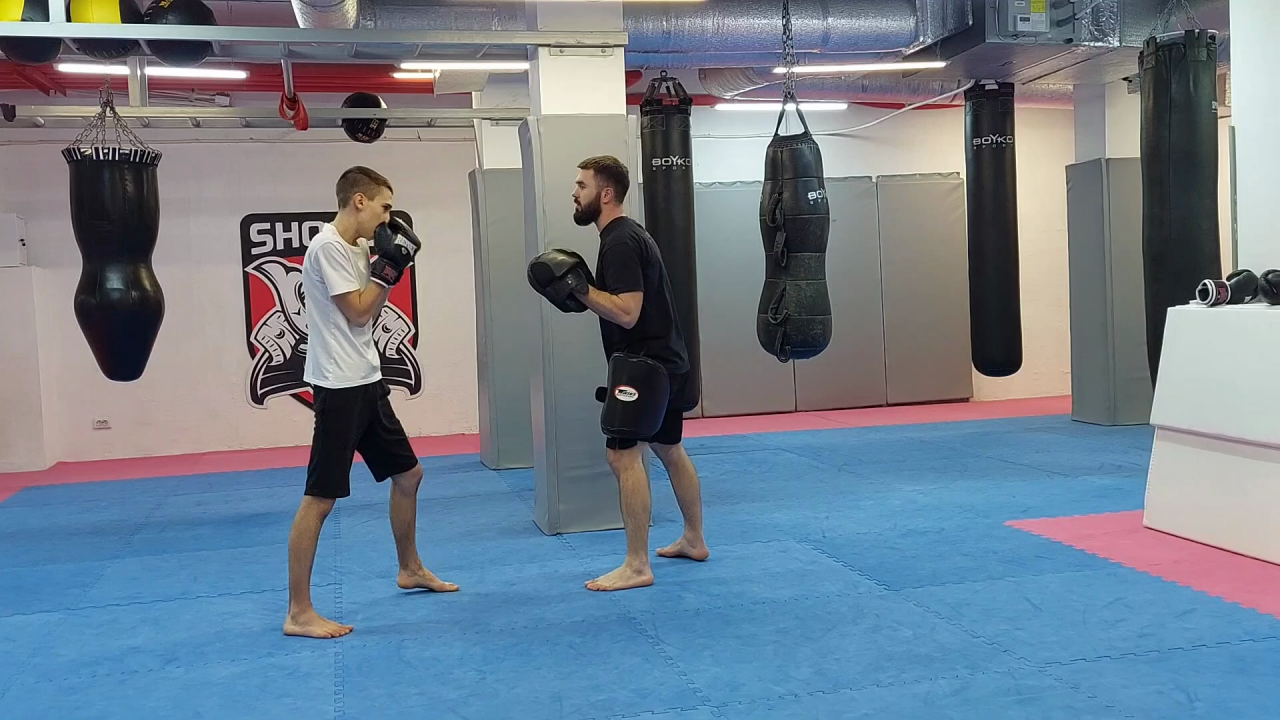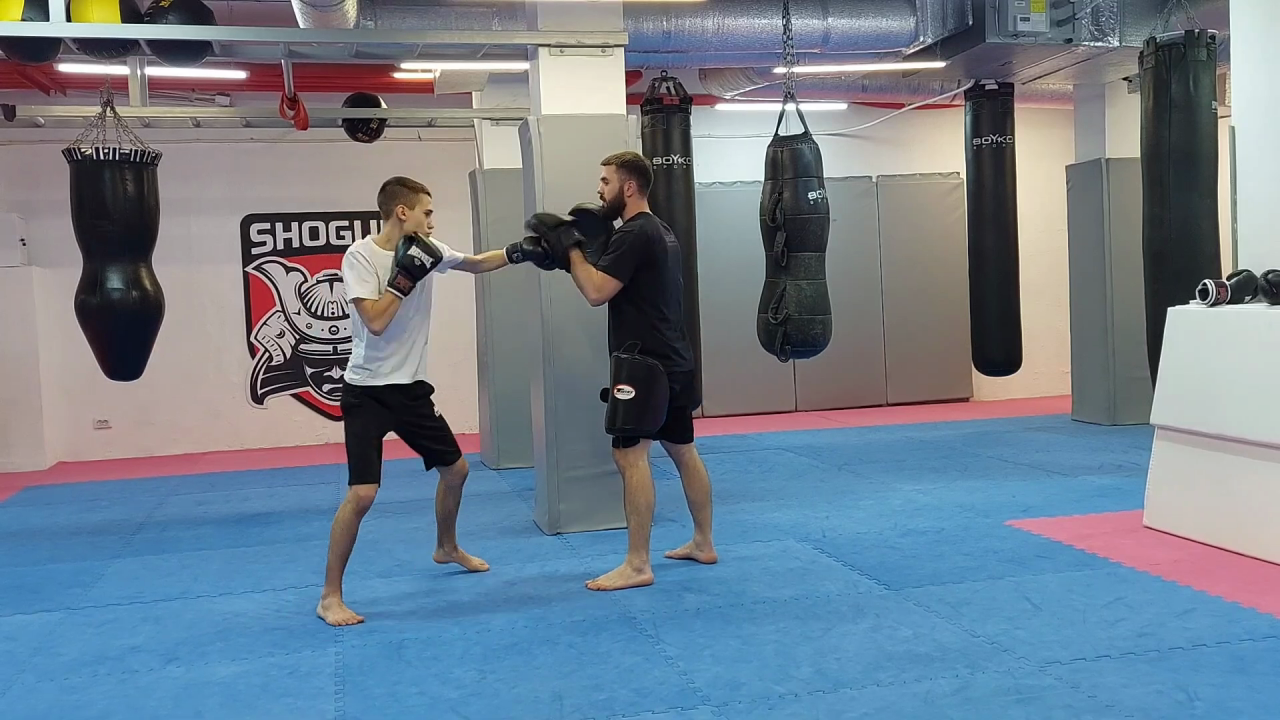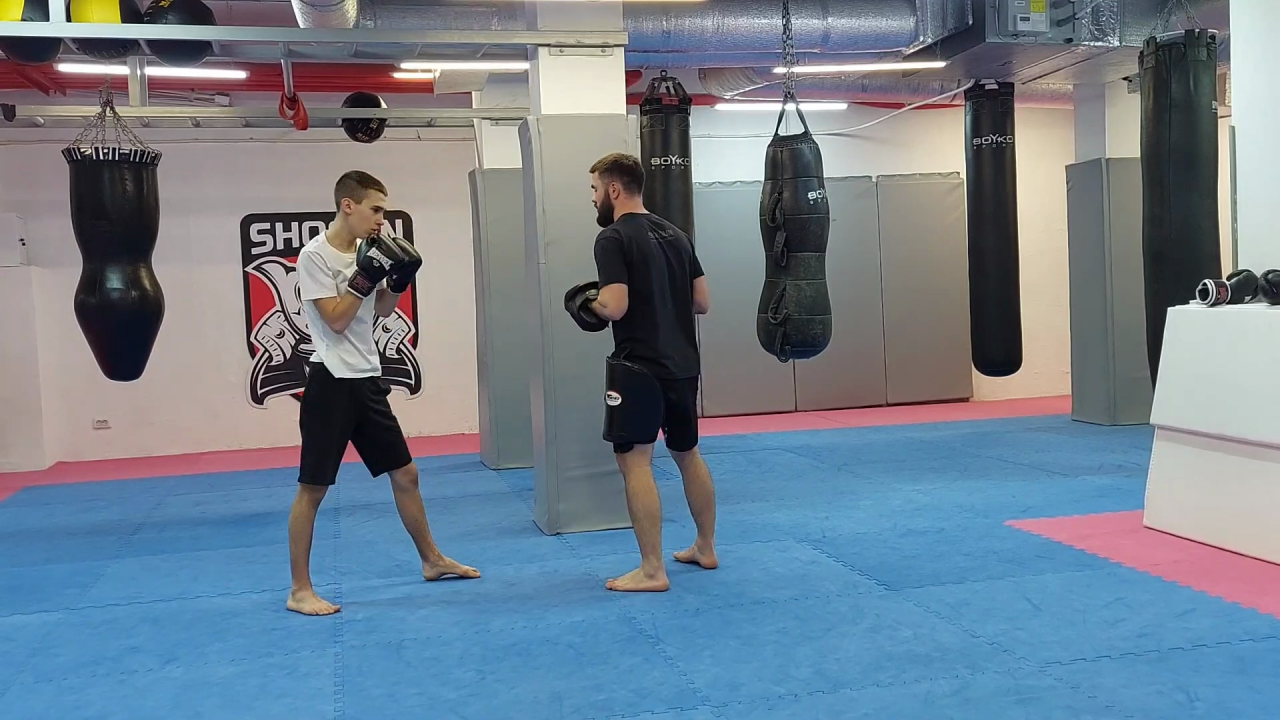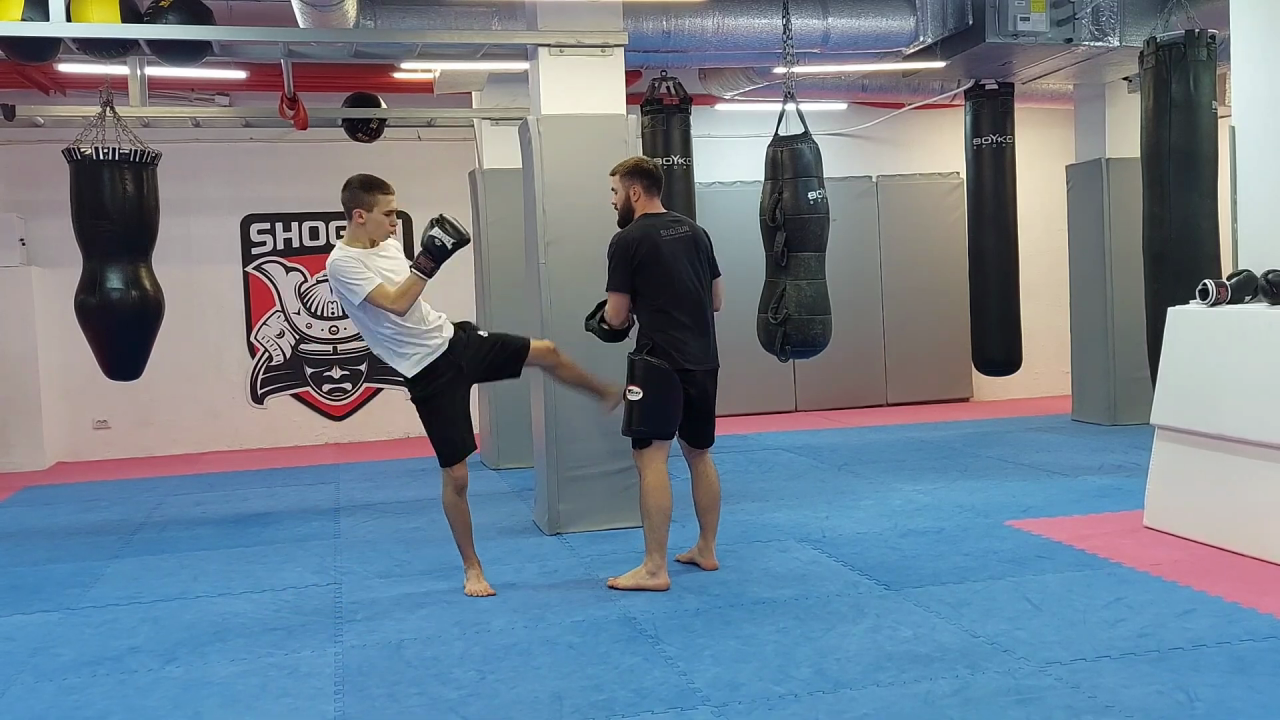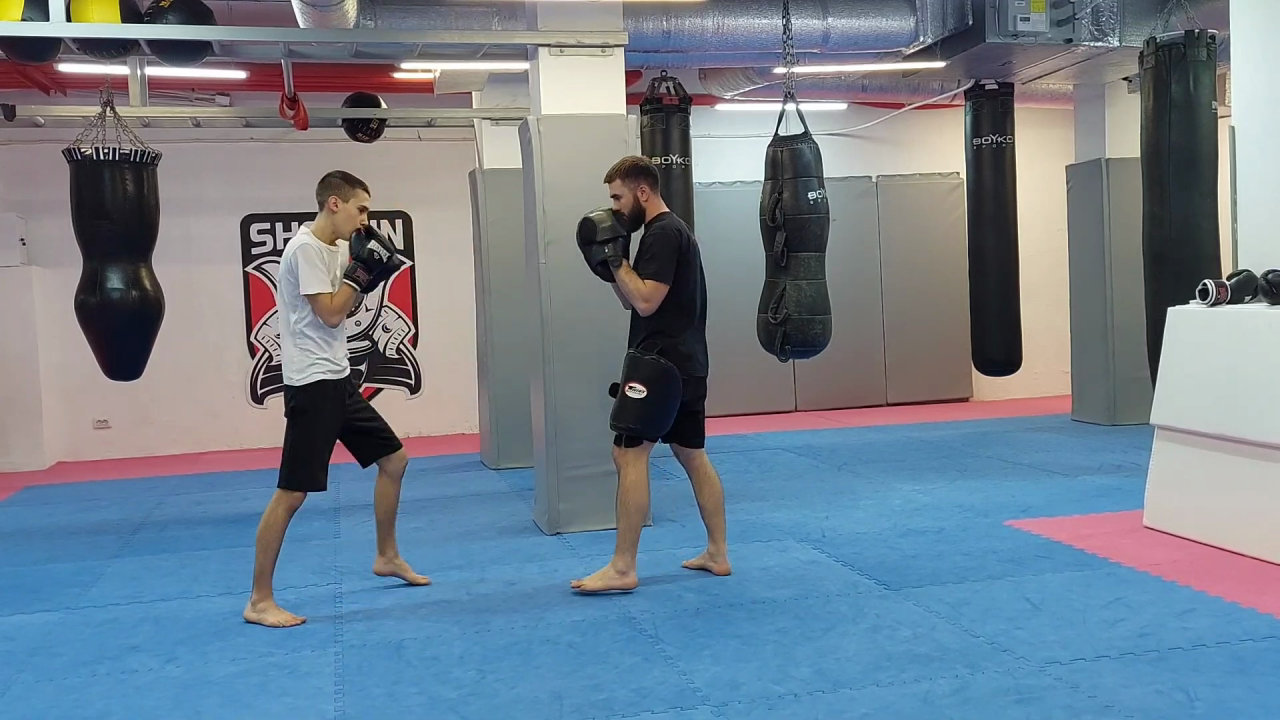
dt=1s
person 1, frame 1
left shoulder: (356, 247)
right shoulder: (328, 247)
right elbow: (358, 316)
left wrist: (388, 265)
right wrist: (387, 266)
left hip: (367, 385)
right hip: (339, 391)
left knee: (408, 475)
right knee: (320, 499)
left ankle: (411, 569)
right ankle: (299, 612)
person 1, frame 2
left shoulder: (420, 250)
right shoulder: (359, 258)
left elbow: (473, 264)
right elbow: (375, 321)
left wrist: (518, 252)
right wrist: (405, 275)
left hip: (410, 388)
right hip: (369, 390)
left knee: (456, 468)
right knee: (362, 493)
left ankle: (448, 547)
right ankle: (330, 594)
person 1, frame 3
left shoulder: (365, 249)
right shoulder: (315, 255)
right elbow: (336, 320)
left wrist: (397, 281)
right wrist: (366, 276)
left hip: (368, 381)
right hip: (331, 383)
left knee: (405, 474)
right knee: (313, 489)
left ankle: (432, 559)
right ankle: (300, 590)
person 1, frame 4
left shoulder: (388, 244)
right shoulder: (342, 267)
right elbow: (397, 305)
right wrist: (428, 257)
left hip: (450, 344)
right hip: (429, 375)
left knee: (543, 352)
right knee: (456, 475)
left ankle: (604, 394)
right ankle: (472, 566)
person 1, frame 5
left shoulder: (337, 248)
right shoulder: (305, 248)
right elbow: (329, 314)
left wrist: (368, 276)
right wrist: (359, 269)
left hip: (339, 380)
right hip: (311, 385)
left knee: (393, 461)
right knee: (291, 494)
left ankle: (387, 557)
right ankle: (259, 599)
person 2, frame 1
left shoulder: (620, 242)
right shoulder: (626, 234)
left elbow: (626, 313)
left wrist: (578, 289)
right wrist: (580, 288)
left hip: (649, 363)
right hip: (663, 360)
left knee: (623, 455)
right knee: (669, 449)
left ankle: (636, 566)
right ankle: (694, 539)
person 2, frame 2
left shoulder: (636, 234)
right shoulder: (656, 231)
left elbow: (596, 292)
right elbow: (610, 284)
left wrist: (571, 247)
left hip: (649, 364)
right hip: (670, 361)
left knee: (630, 455)
right knee: (683, 451)
left ankle: (637, 566)
right ankle: (704, 543)
person 2, frame 3
left shoulder: (613, 238)
right shoulder: (675, 234)
left elbow: (615, 307)
right elbow: (702, 302)
left wrist: (588, 302)
left hip: (641, 368)
right hip: (682, 366)
left knee: (634, 463)
right knee: (688, 455)
left ankle: (652, 571)
right ankle: (705, 548)
person 2, frame 4
left shoulder: (627, 241)
right shoulder: (696, 232)
left elbow: (615, 317)
right elbow: (716, 299)
left wrist: (607, 314)
left hip: (662, 363)
right hip: (703, 360)
left knee: (651, 457)
right knee: (699, 454)
left ankle: (654, 568)
right ankle: (705, 549)
person 2, frame 5
left shoulder: (662, 233)
right shoulder: (674, 230)
left elbow: (646, 301)
right elbow: (643, 297)
left wrist: (614, 262)
right wrist: (615, 265)
left hip: (662, 363)
right hip: (684, 363)
left knee: (629, 455)
right knee: (692, 455)
left ankle: (622, 567)
right ankle: (718, 553)
